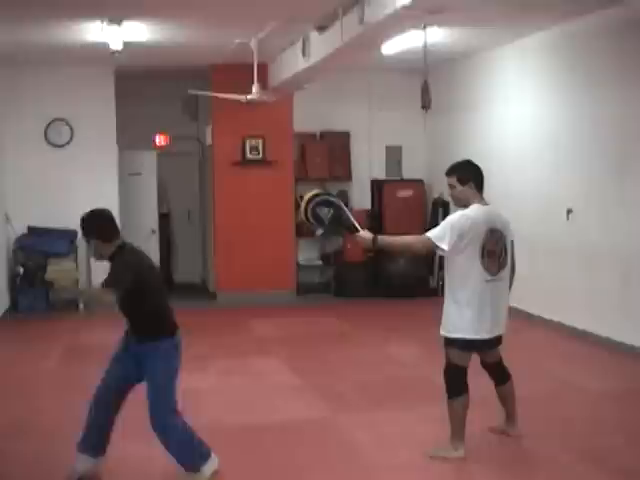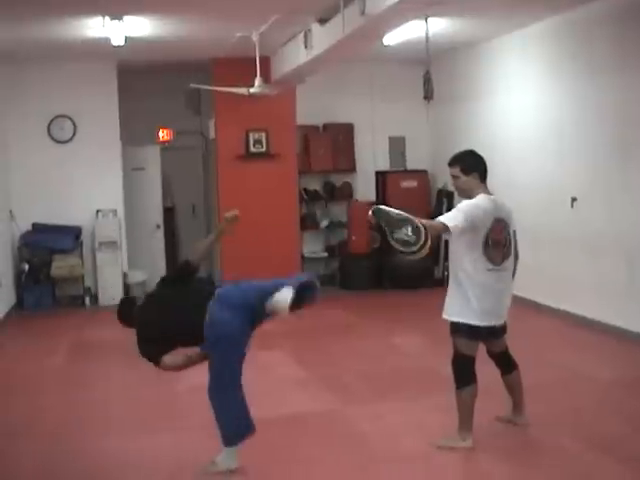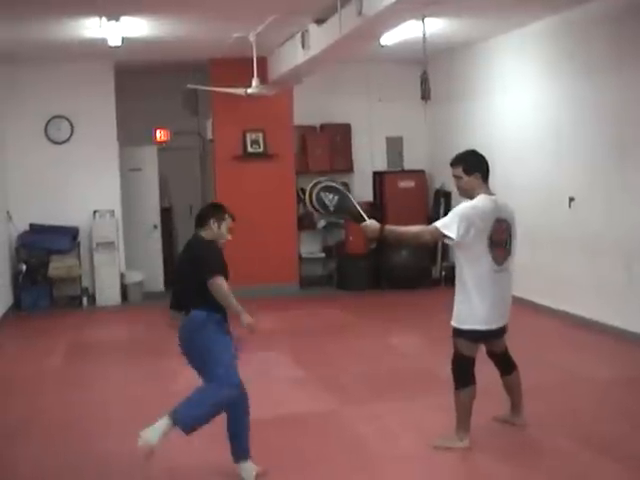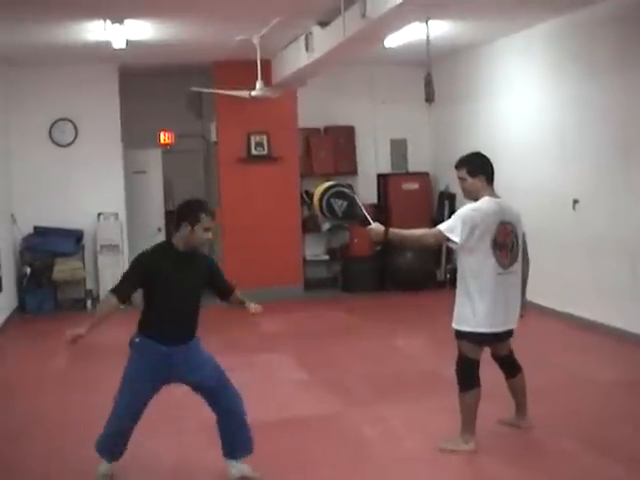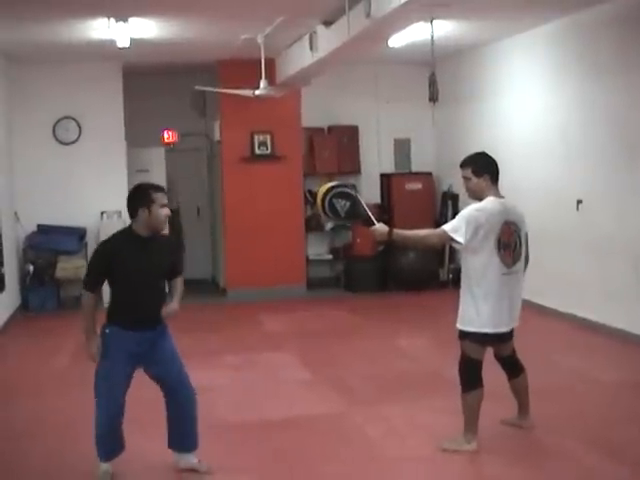
dt=0.4s
person 1, frame 1
left shoulder: (463, 220)
right shoulder: (501, 220)
left elbow: (420, 245)
right elbow: (509, 266)
left wrist: (374, 240)
left hip: (466, 315)
right hip: (492, 313)
left knee: (455, 375)
right knee: (495, 366)
left ankle: (456, 445)
right ankle: (511, 423)
person 1, frame 2
left shoulder: (471, 209)
right shoulder: (504, 210)
left elbow: (435, 229)
right elbow: (513, 255)
left hip: (470, 305)
right hip: (495, 302)
left knee: (463, 366)
right knee: (501, 356)
left ankle: (464, 435)
right ankle: (518, 412)
person 1, frame 3
left shoulder: (470, 211)
right shoulder: (505, 209)
left elbow: (427, 234)
left wrist: (381, 230)
left hip: (475, 306)
right hip: (497, 303)
left knee: (463, 366)
right knee: (501, 356)
left ankle: (461, 436)
right ankle: (517, 413)
person 1, frame 4
left shoulder: (473, 213)
right shoulder: (512, 213)
left elbow: (431, 238)
right elbow: (523, 259)
left wrist: (386, 233)
right wrist: (521, 296)
left hip: (478, 308)
right hip: (504, 305)
left knee: (467, 369)
right knee: (506, 358)
left ankle: (466, 438)
right ankle: (522, 416)
person 1, frame 5
left shoulder: (478, 213)
right shoulder: (515, 213)
left elbow: (435, 238)
right elbow: (524, 258)
left wrist: (390, 234)
left hip: (481, 308)
right hip: (506, 305)
left knee: (470, 369)
right knee: (508, 359)
left ankle: (469, 438)
right ankle: (524, 416)
person 2, frame 1
left shoulder: (127, 263)
right shoulder: (129, 256)
left elbow: (109, 298)
left wrist: (90, 294)
left hip: (160, 347)
right hip: (137, 342)
left knee: (163, 415)
right knee: (105, 399)
right ankle: (88, 458)
person 2, frame 2
left shoulder: (144, 336)
right shoulder: (163, 290)
left elbow: (169, 363)
right elbow: (195, 258)
left wrist: (201, 353)
right wrist: (221, 228)
left hip: (219, 326)
right hip: (232, 298)
left knee: (223, 390)
left ankle: (230, 454)
right ankle: (283, 297)
person 2, frame 3
left shoulder: (189, 253)
right shoulder: (205, 246)
left elbow: (175, 309)
right elbow: (215, 281)
right wrist: (241, 315)
left hip: (195, 329)
right hip: (206, 327)
left knee: (236, 398)
right knee: (226, 389)
right ankle: (163, 427)
person 2, frame 4
left shoulder: (204, 264)
right shoulder: (151, 260)
left elbow: (227, 291)
right elbow: (117, 295)
left wrist: (246, 304)
right wrist: (88, 327)
left hip: (188, 349)
right hip: (150, 349)
left knee: (228, 401)
right knee: (126, 411)
person 2, frame 5
left shoulder: (167, 245)
right shoulder: (111, 248)
left elbow: (176, 276)
right elbow: (91, 291)
left wrist: (175, 301)
right wrist: (91, 336)
left hip: (156, 334)
right hip: (120, 336)
left knee: (182, 393)
right knee: (109, 405)
left ankle: (185, 455)
